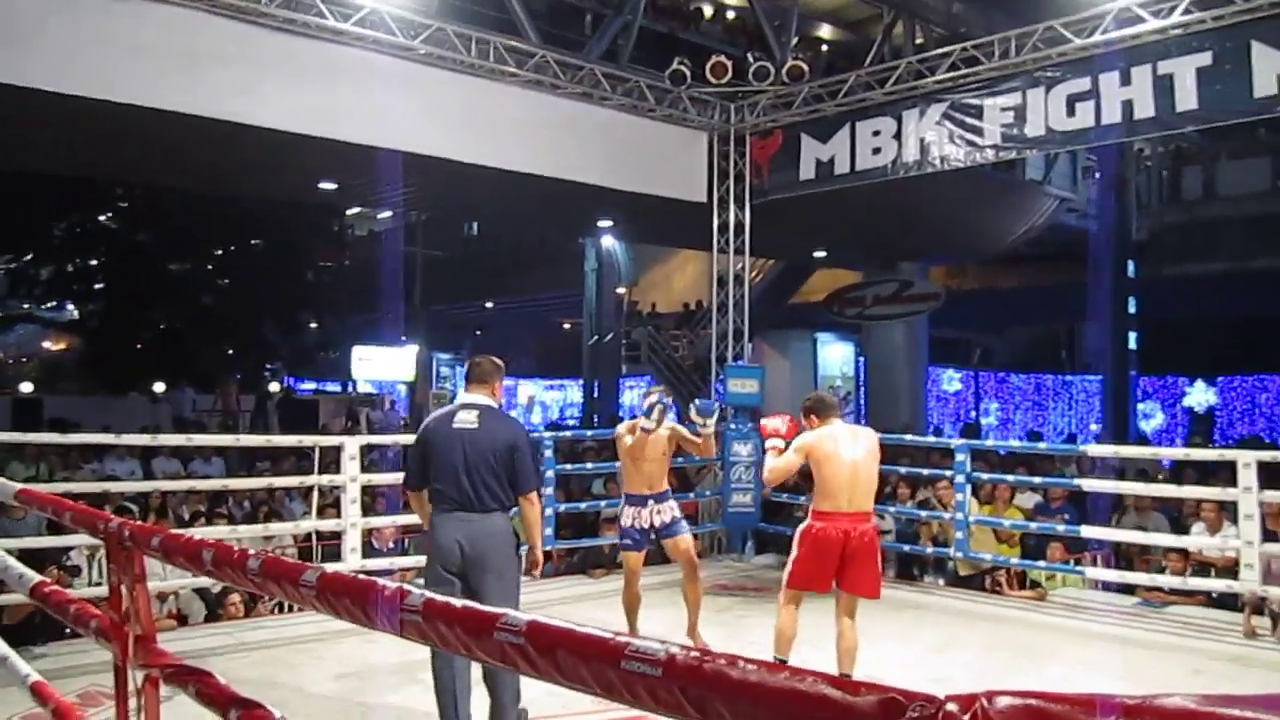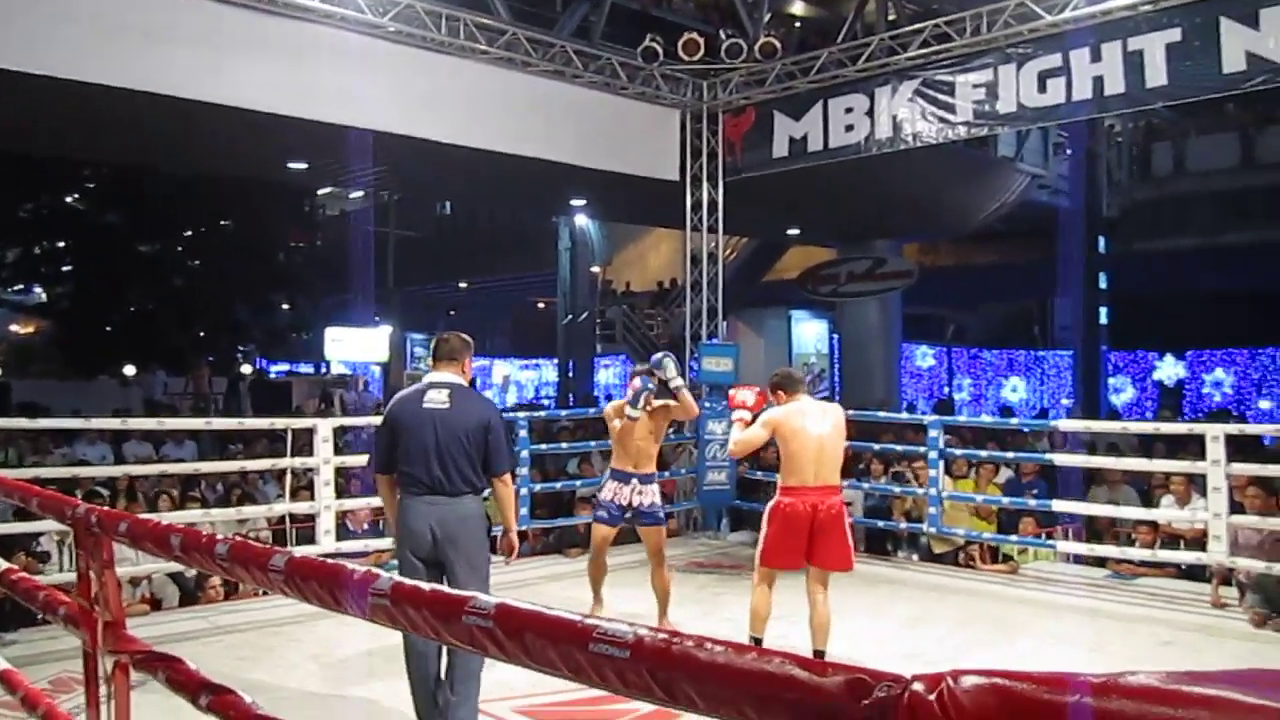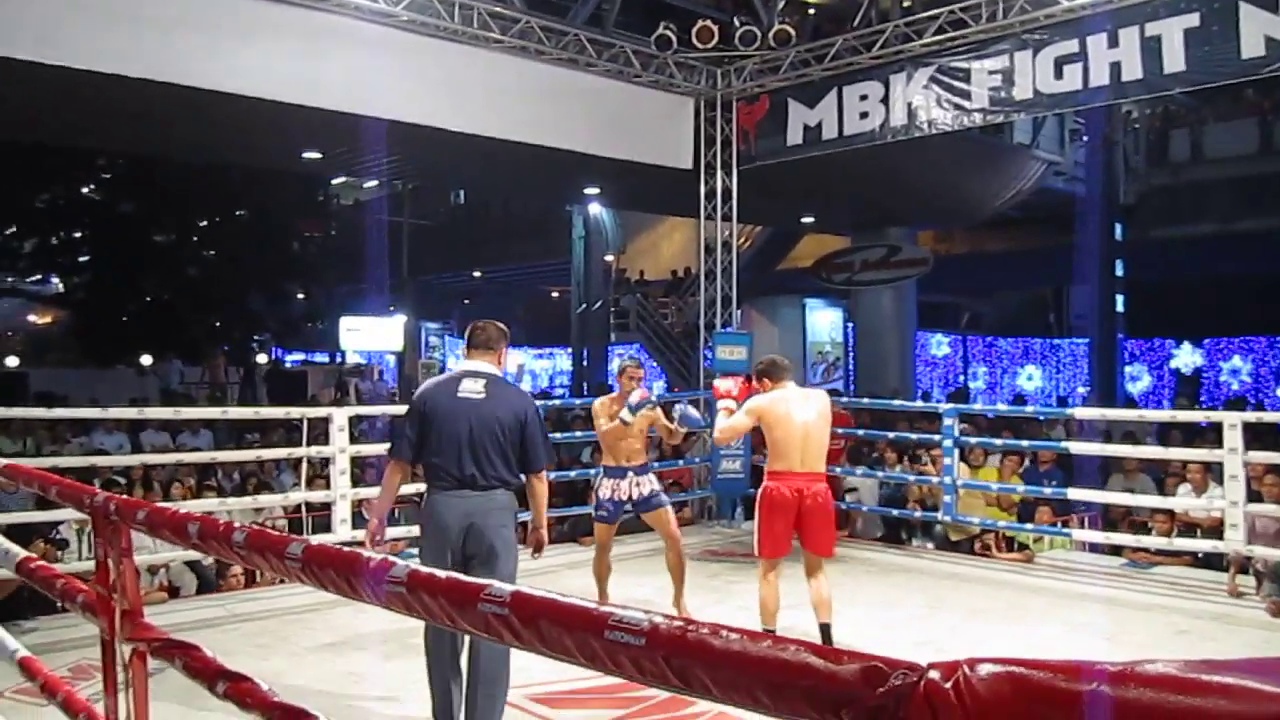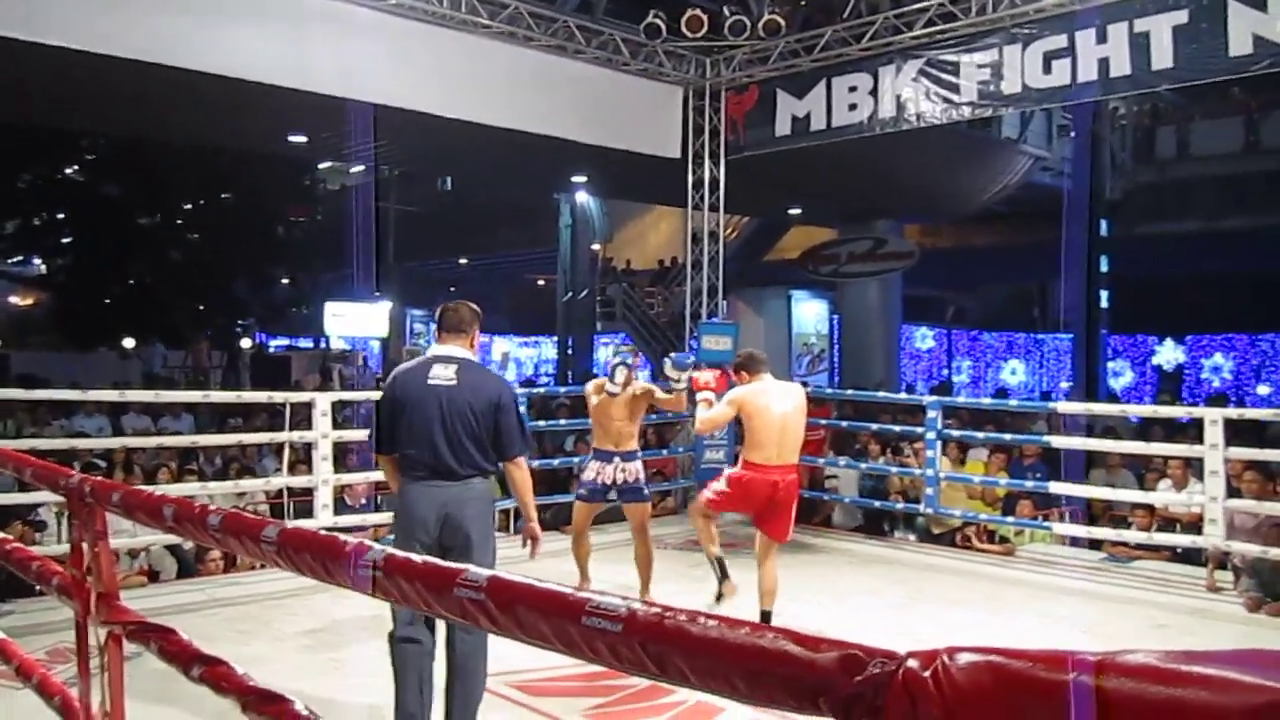
dt=0.4s
person 1, frame 1
left shoulder: (432, 425)
right shoulder: (510, 429)
left elbow: (414, 490)
right elbow: (527, 497)
right wrist: (535, 545)
left hip: (445, 531)
right hip: (492, 531)
person 1, frame 2
left shoulder: (400, 404)
right shoulder: (482, 408)
left elbow: (383, 475)
right elbow: (501, 479)
left wrist: (395, 522)
right wrist: (510, 528)
left hip: (414, 515)
right hip: (463, 516)
person 1, frame 3
left shoulder: (430, 393)
right shoulder: (518, 400)
left elbow: (399, 464)
right elbow: (535, 474)
left wrist: (378, 517)
right wrist: (540, 523)
left hip: (441, 508)
right hip: (493, 511)
left knee: (442, 620)
person 1, frame 4
left shoulder: (401, 379)
right shoulder: (493, 385)
left elbow: (384, 455)
right elbow: (514, 461)
right wrist: (529, 516)
left hip: (416, 500)
right hip: (471, 500)
left knee: (412, 618)
right knee: (468, 619)
person 2, frame 1
left shoulder: (810, 440)
right shoulder: (869, 436)
left elbow: (770, 477)
left wrist: (773, 443)
left hip: (824, 527)
right hip: (862, 529)
left knee: (789, 600)
right knee: (846, 615)
right ankle: (844, 682)
person 2, frame 2
left shoulder: (777, 416)
right shoulder: (836, 411)
left elbow: (735, 449)
left wrist: (740, 417)
left hip: (791, 503)
right hip: (830, 502)
left knee: (763, 580)
right knee: (818, 590)
left ankle: (753, 650)
right ankle: (819, 661)
person 2, frame 3
left shoulder: (762, 403)
right shoulder: (822, 398)
left elbow: (720, 436)
left wrist: (725, 405)
left hip: (779, 488)
right hip: (816, 488)
left knee: (770, 573)
right knee: (816, 571)
right ankle: (826, 639)
person 2, frame 4
left shoulder: (742, 395)
right shoulder: (798, 391)
left elbow: (702, 427)
left wrist: (704, 396)
left hip: (752, 477)
right hip: (787, 480)
left knee: (700, 509)
right knee: (767, 557)
left ankle: (722, 574)
right ankle: (765, 626)
person 3, frame 1
left shoulder: (673, 430)
right shoulder: (625, 430)
left elbow: (707, 453)
right elbow: (632, 453)
left wrist: (707, 426)
right wrist: (648, 421)
left hip: (664, 505)
right hip: (634, 507)
left knee: (691, 565)
right knee: (631, 577)
left ankle: (693, 630)
right ankle: (633, 632)
person 3, frame 2
left shoulder: (664, 408)
right shoulder: (614, 409)
left elbow: (692, 413)
right elbow: (621, 439)
left wrist: (674, 379)
right wrist: (634, 408)
left hip: (647, 486)
right hip: (616, 484)
left knee: (657, 556)
right knee: (597, 550)
left ankle: (663, 617)
right ankle: (597, 601)
person 3, frame 3
left shoulder: (649, 407)
right shoulder: (602, 405)
left elbow: (672, 438)
right elbow: (607, 438)
left wrist: (680, 427)
right wrist: (628, 413)
left hip: (643, 478)
right hip: (612, 480)
left knee: (673, 538)
right knee: (603, 547)
left ankle: (679, 601)
right ankle: (603, 599)
person 3, frame 4
left shoulder: (644, 390)
right shoulder: (595, 387)
left elbow: (678, 406)
right elbow: (597, 413)
left wrist: (679, 382)
right wrist: (614, 385)
left hip: (630, 464)
right hip: (599, 462)
left knee: (641, 531)
right knee: (578, 528)
left ankle: (645, 592)
right ankle: (584, 579)
